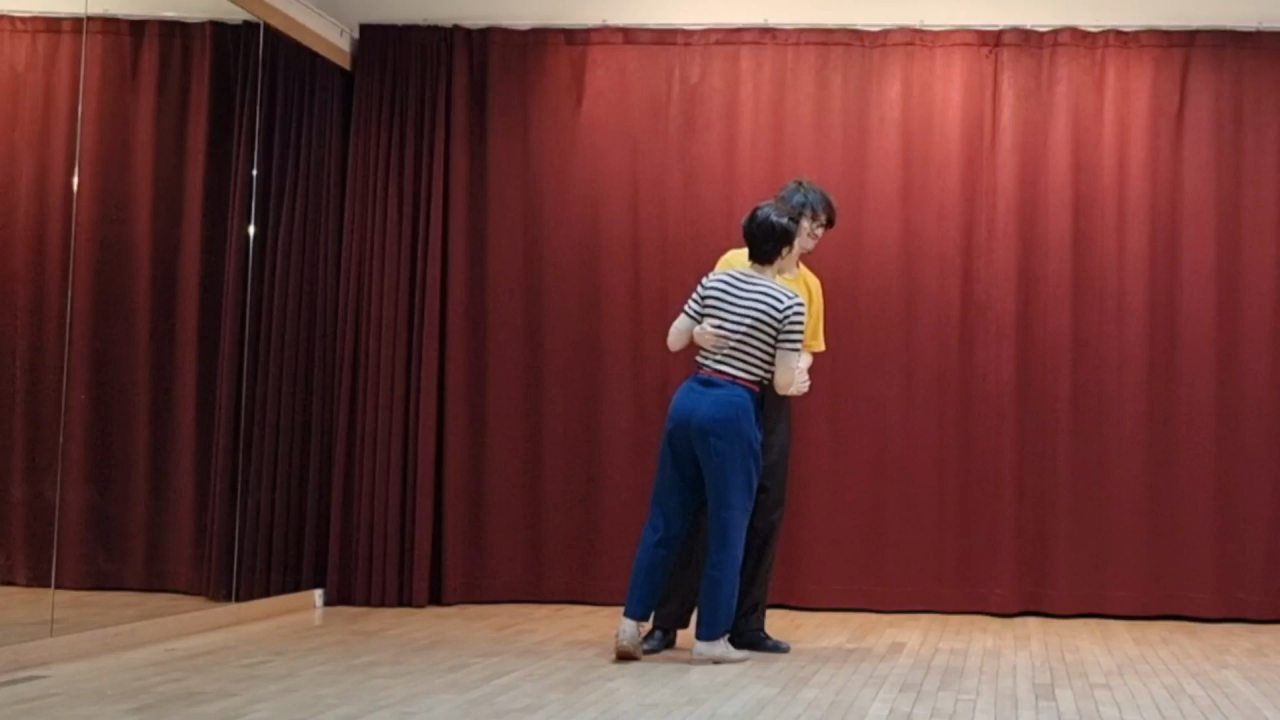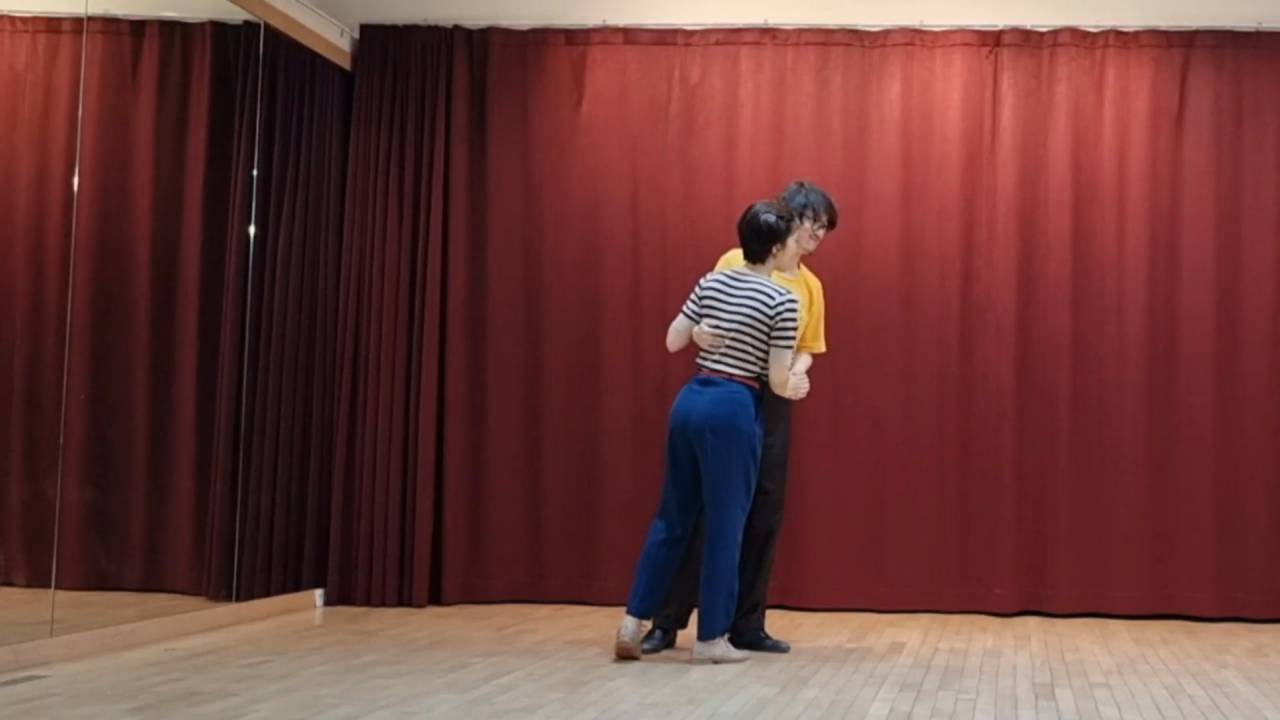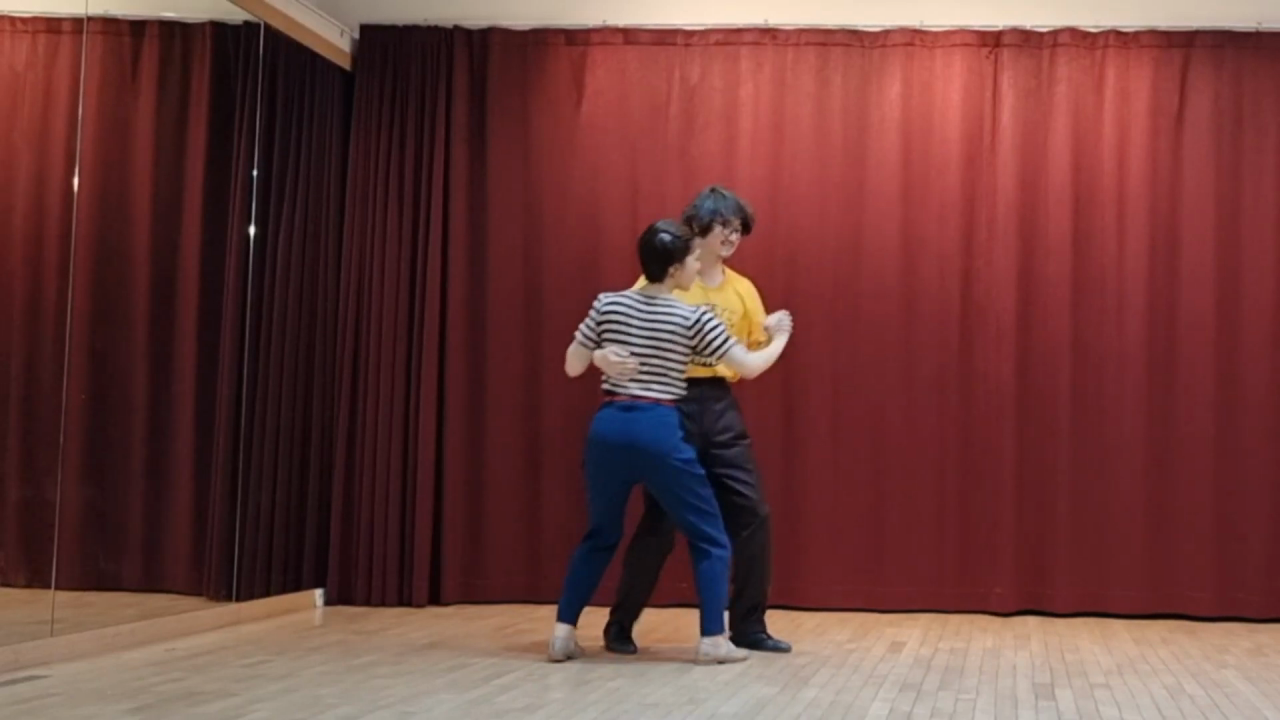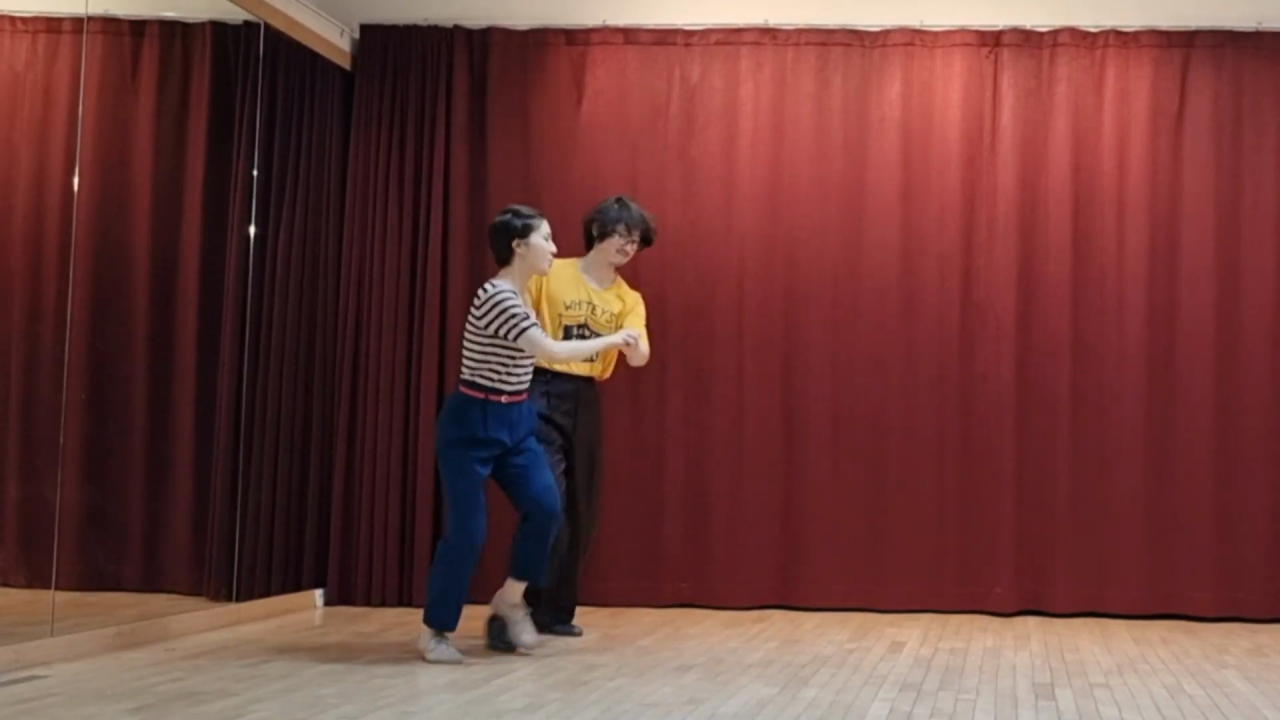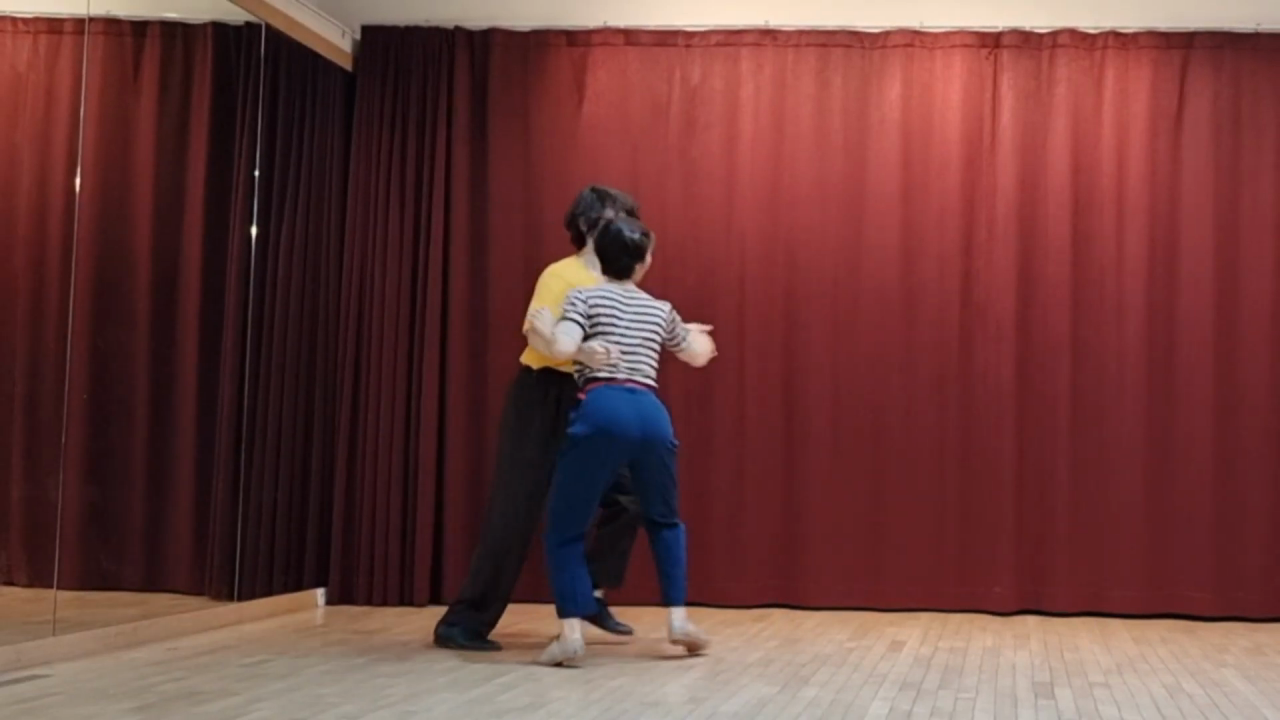
dt=1s
person 1, frame 1
left shoulder: (810, 286)
right shoulder: (736, 262)
left elbow: (806, 348)
right elbow: (699, 319)
left wrist: (797, 373)
right wrist: (700, 333)
left hip: (772, 405)
left knee: (765, 513)
right knee: (702, 508)
left ankle: (747, 625)
right ankle: (667, 622)
person 1, frame 2
left shoulder: (812, 287)
right shoulder: (737, 262)
left elbow: (805, 349)
right elbow: (700, 317)
left wrist: (794, 375)
right wrist: (697, 332)
left hip: (772, 405)
left knee: (764, 513)
left ankle: (747, 624)
right ankle: (666, 622)
person 1, frame 3
left shoulder: (744, 292)
left elbow: (758, 356)
left wrist: (775, 335)
right wrist: (603, 357)
left hip: (722, 409)
right hip: (670, 405)
left knee: (750, 513)
right knee: (663, 517)
left ankle: (747, 625)
right ankle: (620, 625)
person 1, frame 4
left shoulder: (629, 301)
right shoulder: (549, 273)
left elbow: (640, 355)
left wrist: (635, 344)
left hip: (586, 403)
right hip: (540, 394)
left knee: (581, 514)
left ankle: (555, 610)
person 1, frame 5
right shoulder: (560, 275)
left elbow: (613, 343)
right elbow: (536, 336)
right wrist: (580, 351)
left hip: (578, 403)
right hip: (539, 397)
left knee: (620, 495)
right knee: (516, 513)
left ankle: (588, 600)
right ankle: (462, 622)
person 2, frame 1
left shoulder: (714, 281)
right shoulder: (789, 304)
left elbow: (674, 341)
right elbow: (781, 383)
right wrist: (799, 383)
left hip: (688, 399)
right hip: (732, 411)
left knee: (667, 516)
right knee: (728, 523)
left ankle: (631, 624)
right ankle: (711, 638)
person 2, frame 2
left shoulder: (711, 282)
right shoulder: (782, 300)
left elbow: (673, 341)
right elbow: (777, 379)
right wrist: (795, 389)
left hip: (690, 399)
right hip: (732, 410)
left knee: (674, 515)
right knee: (725, 522)
left ankle: (633, 623)
right ankle: (711, 637)
person 2, frame 3
left shoulder: (606, 305)
right shoulder: (694, 321)
left elbow: (572, 367)
right elbow: (748, 365)
right wrist: (780, 336)
left hip: (606, 427)
right hip: (657, 432)
left knee: (601, 533)
right knee: (709, 532)
left ankle: (564, 632)
right ankle: (713, 639)
person 2, frame 4
left shoulder: (512, 297)
right shoulder: (499, 299)
right elbow: (551, 353)
right wrist: (612, 339)
left hip: (512, 422)
right hip: (469, 424)
left knee: (546, 508)
right knee: (465, 532)
left ankle: (512, 596)
right ankle: (434, 629)
person 2, frame 5
left shoulder: (583, 297)
right shoulder: (659, 310)
left elbow: (564, 348)
right elbow: (698, 356)
left wrist: (543, 324)
right wrist: (701, 336)
left hip: (602, 413)
right hip: (651, 416)
left knee: (565, 529)
right knee: (664, 521)
left ankle: (571, 633)
right ankle: (678, 618)
